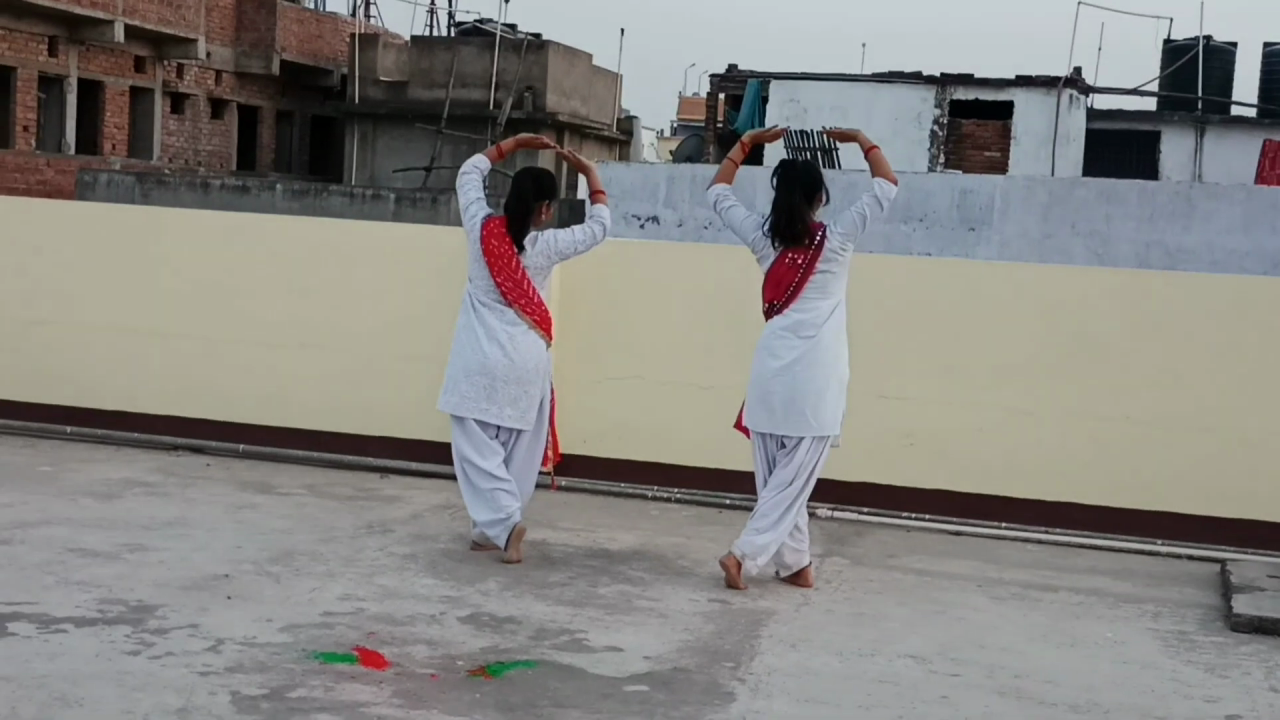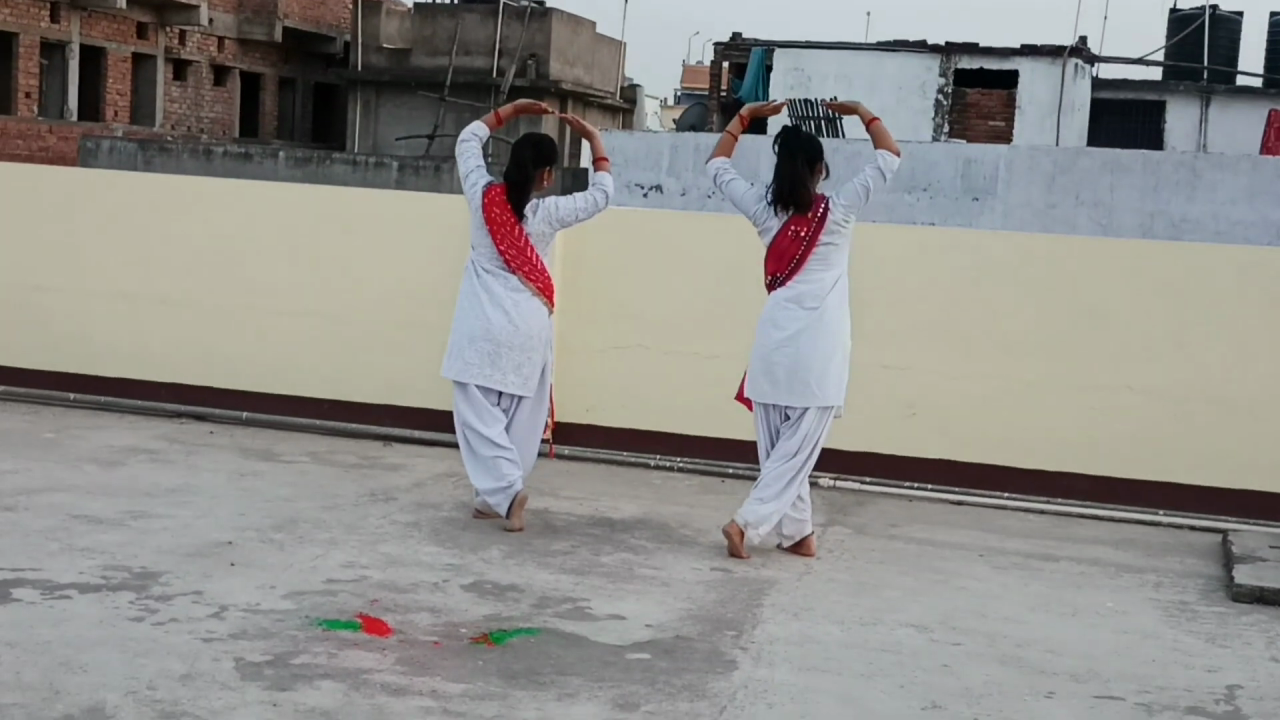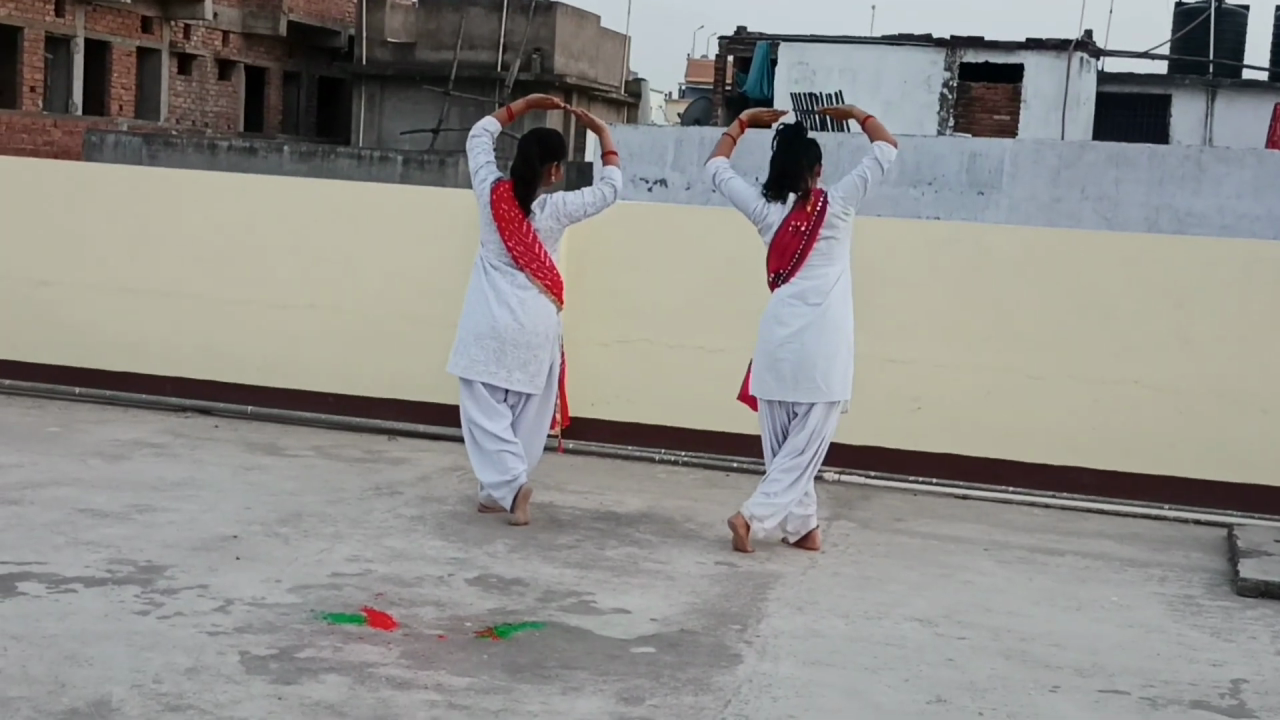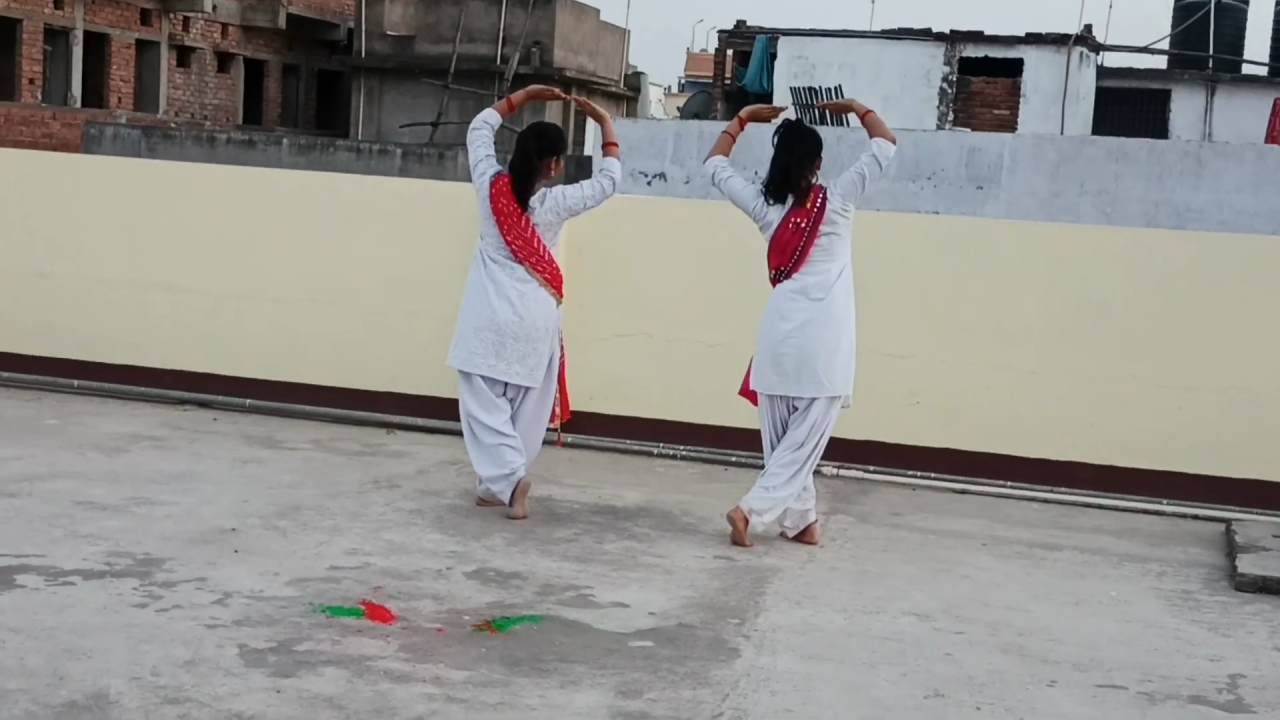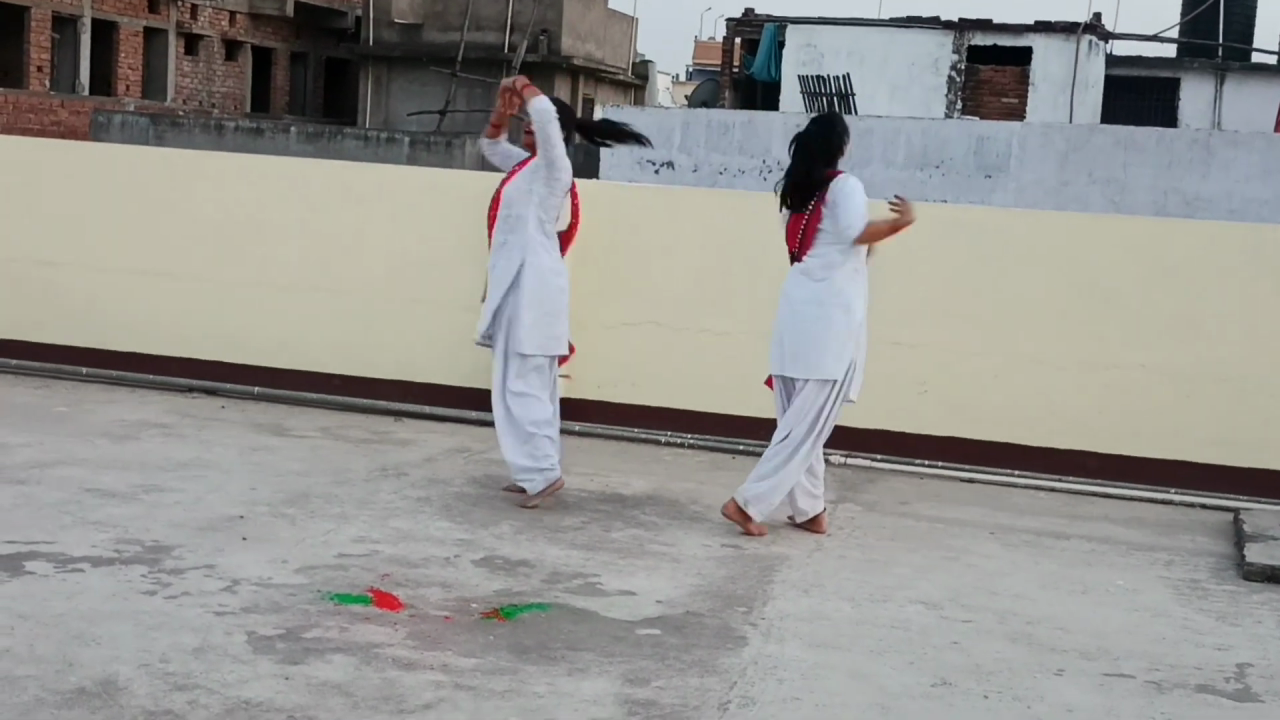
dt=1s
person 1, frame 1
left shoulder: (763, 238)
right shoulder: (837, 240)
left elbow: (718, 192)
right elbow: (887, 186)
left wrist: (747, 142)
right wrist: (862, 140)
left hip: (773, 369)
right hip: (816, 375)
left knee: (776, 476)
right knee: (795, 477)
left ankle: (794, 563)
right ankle: (746, 554)
person 1, frame 2
left shoulder: (765, 210)
right shoulder: (839, 211)
left elbow: (717, 166)
right elbow: (890, 157)
left wrist: (744, 115)
right wrist: (862, 112)
left hip: (775, 342)
right hip: (819, 348)
left knee: (777, 447)
right knee: (797, 449)
left ankle: (796, 532)
right ankle: (748, 523)
person 1, frame 3
left shoulder: (765, 209)
right shoulder: (838, 205)
left elbow: (716, 166)
right elbow: (886, 148)
left wrist: (742, 121)
right wrist: (856, 113)
left hip: (779, 338)
right hip: (824, 343)
left knee: (783, 442)
right knee: (806, 443)
left ankle: (801, 526)
right ankle: (754, 516)
person 1, frame 4
left shoulder: (764, 205)
right shoulder: (837, 201)
left elbow: (715, 165)
right elbow: (886, 145)
left wrist: (743, 117)
right wrist: (856, 107)
left hip: (781, 332)
right hip: (824, 337)
left knee: (782, 437)
right knee: (806, 437)
left ankle: (800, 520)
right ankle: (752, 509)
person 1, frame 5
left shoulder: (798, 194)
right shoulder: (844, 187)
right elbow: (859, 232)
left wrist: (870, 239)
right wrist: (902, 219)
left hip: (799, 314)
right hip: (830, 318)
left knee: (802, 421)
right knee: (808, 422)
left ankle: (808, 509)
right ankle: (748, 501)
person 2, frame 1
left shoulder: (482, 230)
right shoulder: (546, 246)
left elbow: (469, 172)
right elbow: (599, 226)
left wrist: (515, 143)
right wrist: (589, 172)
left hip: (480, 360)
right hip: (526, 362)
left knee: (477, 446)
right knee: (518, 452)
left ankle: (503, 523)
right ankle: (490, 529)
person 2, frame 2
left shoulder: (483, 196)
right shoulder: (548, 213)
left elbow: (468, 140)
right elbow: (601, 193)
left wrist: (513, 109)
right wrist: (593, 138)
left hip: (482, 327)
right hip: (528, 328)
left knee: (479, 413)
right knee: (520, 419)
left ankle: (504, 490)
right ankle: (494, 496)
person 2, frame 3
left shoulder: (492, 192)
right shoulder: (557, 208)
left elbow: (479, 135)
right elbow: (610, 187)
left wrist: (524, 105)
right wrist: (603, 132)
left hip: (489, 323)
right hip: (535, 326)
left knee: (485, 409)
right knee: (526, 416)
left ankle: (508, 484)
right ankle: (500, 489)
person 2, frame 4
left shoulder: (491, 186)
right shoulder: (556, 203)
left elbow: (480, 128)
right elbow: (608, 179)
left wrist: (524, 96)
right wrist: (605, 123)
left hip: (489, 316)
right hip: (535, 319)
left knee: (484, 402)
right knee: (527, 408)
left ankle: (506, 478)
right ankle: (500, 483)
person 2, frame 5
left shoulder: (553, 165)
right shoulder: (528, 164)
left elbow: (545, 116)
right elbow: (491, 146)
left wrist: (525, 89)
right wrist: (503, 109)
left hip: (531, 285)
right hip: (528, 286)
left knee: (520, 383)
right knee: (533, 383)
left ankle: (541, 471)
right ankle: (534, 470)
